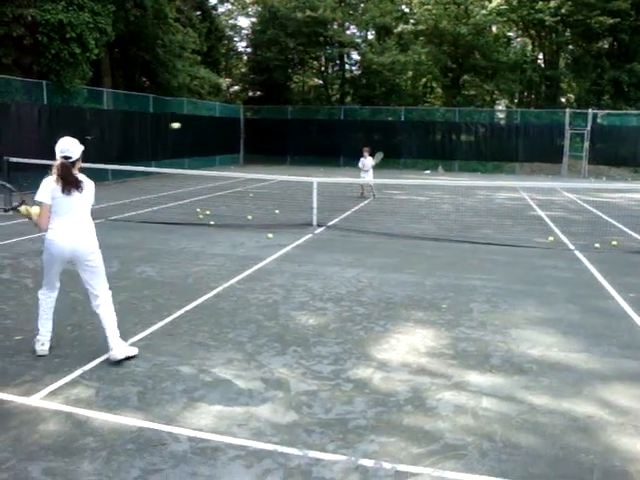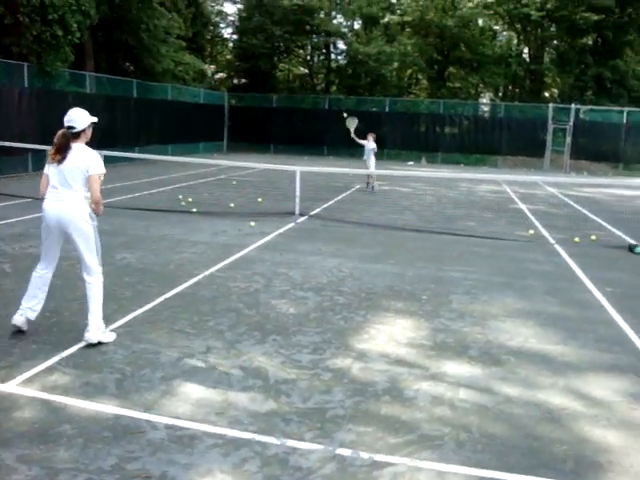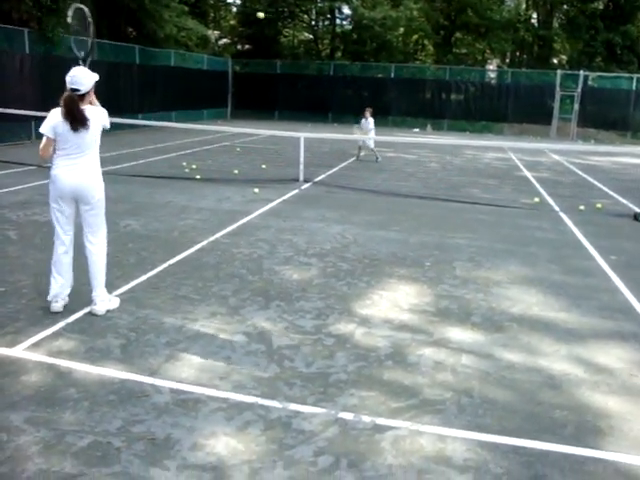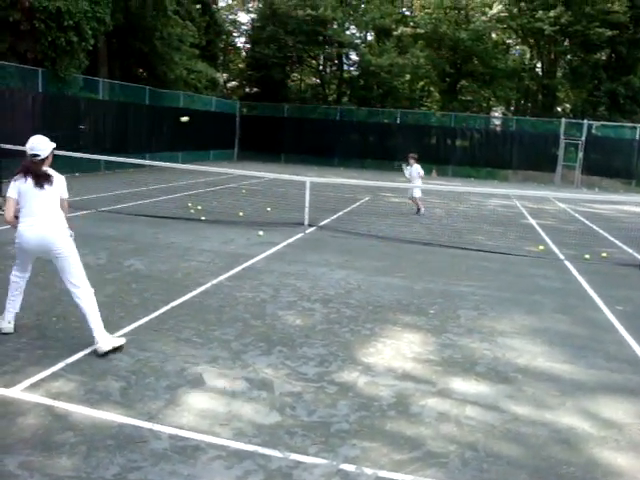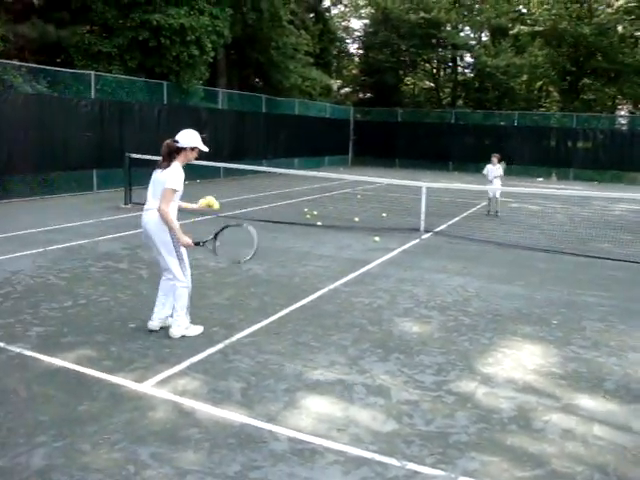
dt=1s
person 1, frame 1
left shoulder: (49, 183)
right shoulder: (88, 184)
left elbow: (43, 224)
left wrist: (32, 215)
left hip: (57, 242)
right hip: (86, 243)
left knee: (48, 289)
right knee: (101, 296)
left ankle: (43, 341)
right ankle: (116, 346)
person 1, frame 2
left shoulder: (55, 154)
right shoulder: (91, 156)
left elbow: (43, 191)
right elbow: (96, 196)
right wrist: (98, 208)
left hip: (51, 212)
right hip: (77, 214)
left knee: (45, 266)
right knee: (93, 271)
left ankle: (24, 314)
right ankle: (95, 329)
person 1, frame 3
left shoulder: (56, 116)
right shoulder: (99, 115)
left elbow: (44, 154)
right wrist: (93, 100)
left hip: (61, 180)
right hip: (89, 182)
left knee: (63, 240)
right knee: (95, 241)
left ankle: (58, 297)
right ankle: (100, 299)
person 1, frame 4
right shoulder: (58, 179)
left hip: (27, 235)
right hip: (56, 234)
left knee: (19, 273)
right knee: (80, 287)
right ankle: (102, 338)
person 1, frame 5
left shoulder: (164, 166)
right shoulder: (176, 173)
right elbow: (163, 208)
left wrist: (191, 206)
right wrist: (180, 235)
left hip: (149, 220)
right hip: (159, 223)
left knee: (170, 272)
right knee: (181, 274)
left ankle: (159, 317)
right ankle: (180, 325)
